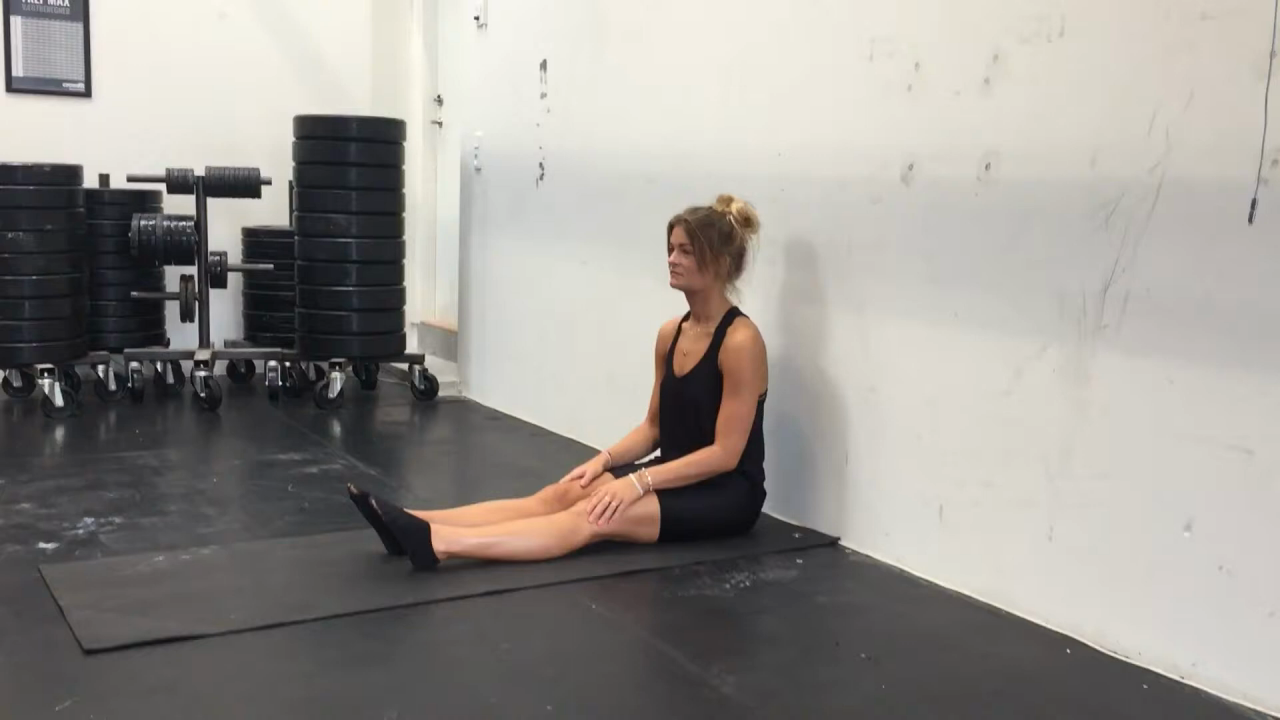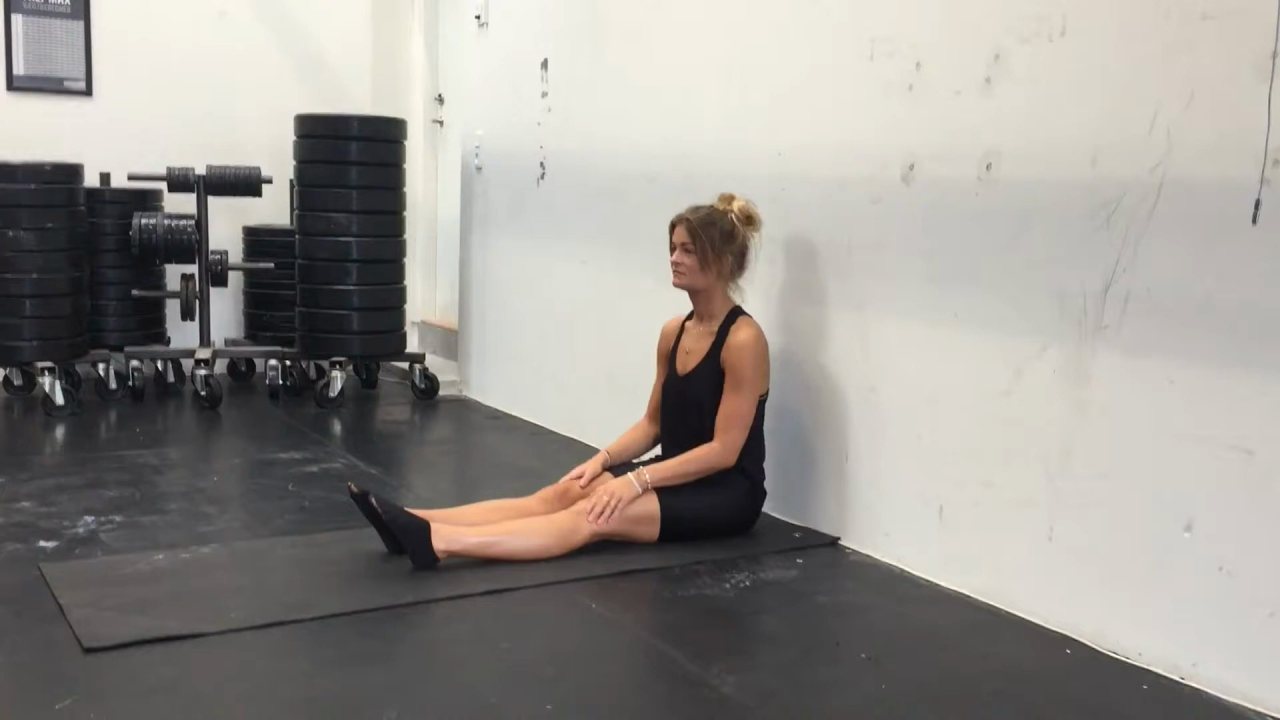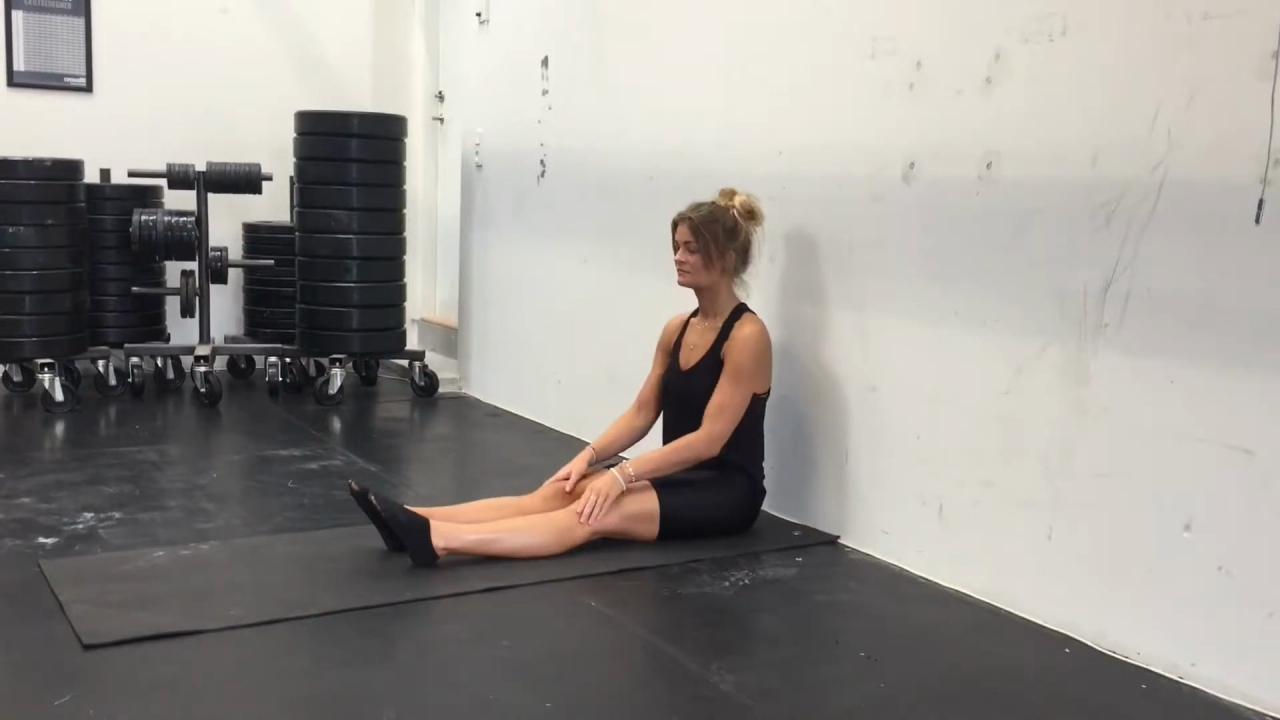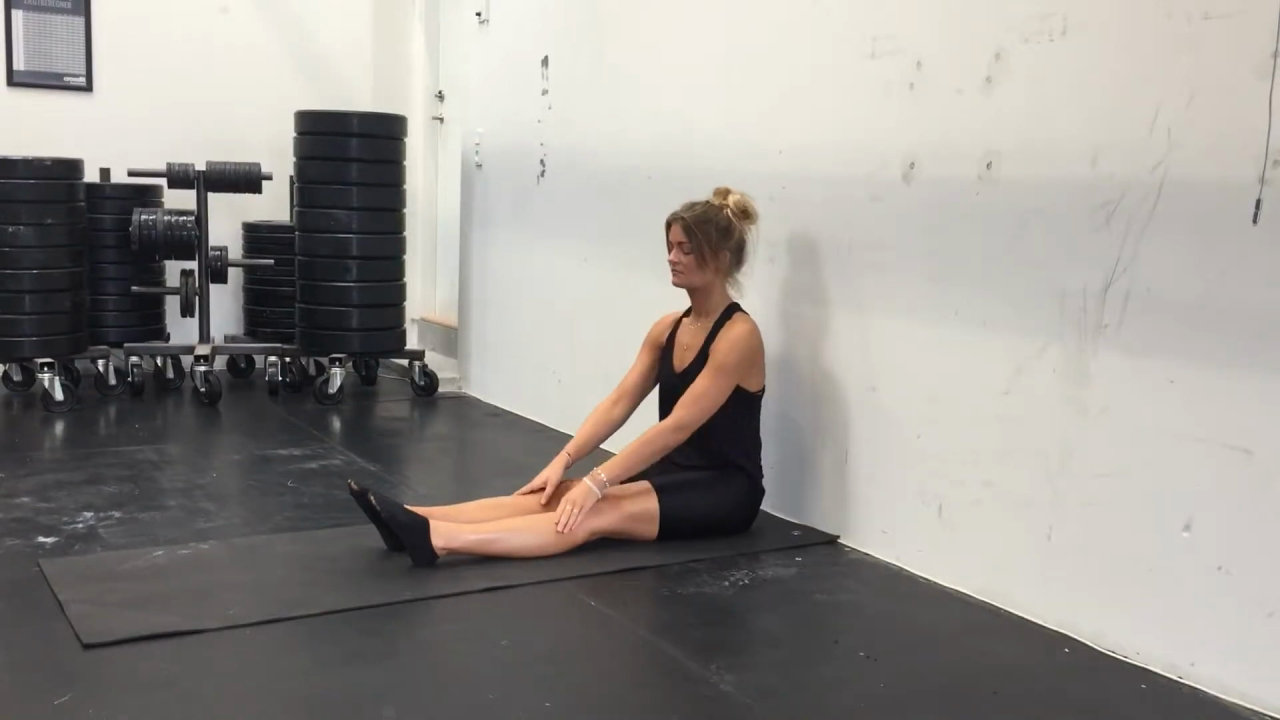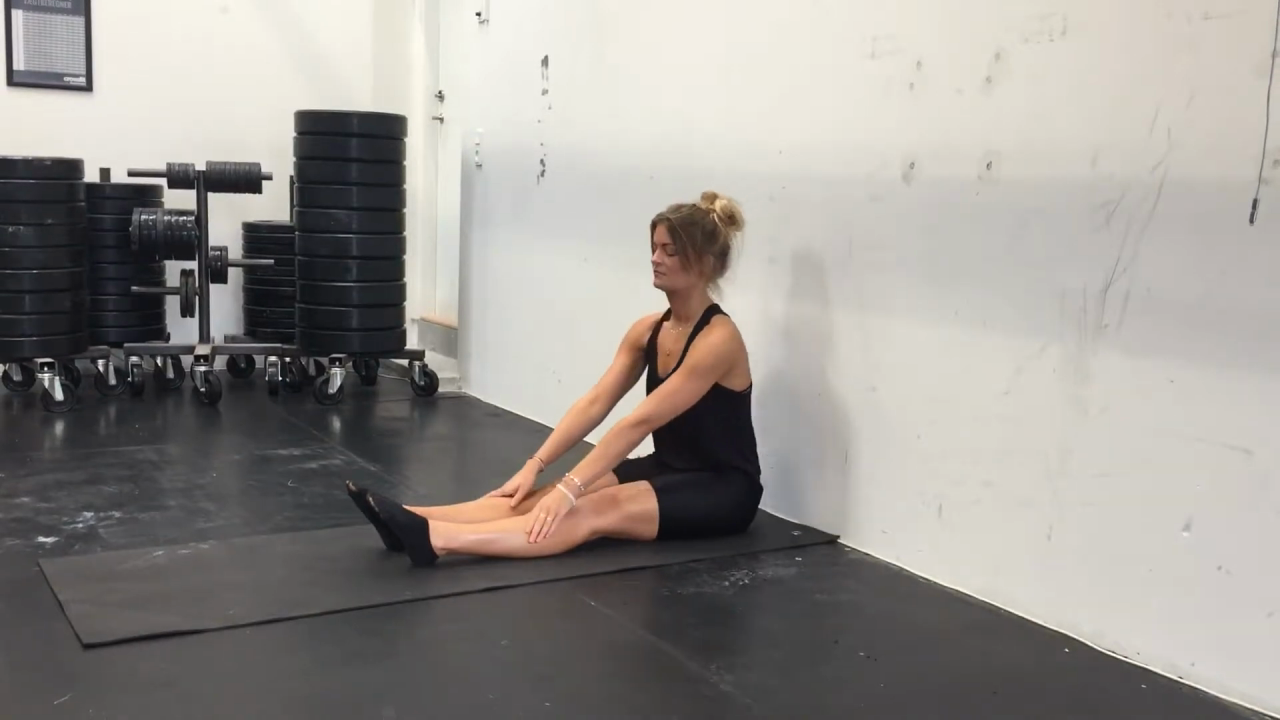
dt=0.4s
person 1, frame 1
left shoulder: (740, 341)
right shoulder: (671, 333)
left elbow: (725, 452)
left wrist: (639, 482)
right wrist: (604, 459)
left hip: (727, 492)
right hip: (677, 475)
left knee: (594, 515)
right knee: (563, 493)
left ankle: (436, 543)
right ankle: (425, 528)
person 1, frame 2
left shoulder: (743, 340)
right shoulder: (674, 332)
left elbow: (724, 450)
right elbow: (653, 424)
left wrist: (637, 481)
right wrist: (603, 458)
left hip: (727, 493)
right hip: (678, 474)
left knee: (596, 516)
right knee: (562, 494)
left ankle: (438, 543)
right ankle: (416, 523)
person 1, frame 3
left shoulder: (747, 336)
right shoulder: (677, 329)
left elbow: (709, 439)
right elbow: (641, 414)
left wrist: (621, 475)
right wrist: (588, 456)
left hip: (726, 490)
right hip: (679, 474)
left knee: (598, 514)
right knee: (563, 494)
left ankle: (437, 539)
right ankle: (418, 523)
person 1, frame 4
left shoulder: (738, 335)
right shoulder: (669, 327)
left elbow: (678, 426)
right elbow: (617, 404)
left wrist: (595, 483)
right wrist: (562, 461)
left hip: (725, 489)
right hip: (673, 471)
left knee: (598, 512)
right knee: (559, 496)
left ankle: (436, 540)
right ankle: (414, 520)
person 1, frame 5
left shoulder: (718, 339)
right shoulder: (649, 329)
left elbow: (641, 422)
right elbow: (594, 403)
left wrist: (569, 489)
right wrist: (534, 466)
left hip: (724, 490)
right hip: (668, 469)
left knee: (596, 510)
right knee: (549, 498)
left ankle: (435, 539)
right ankle: (415, 521)
